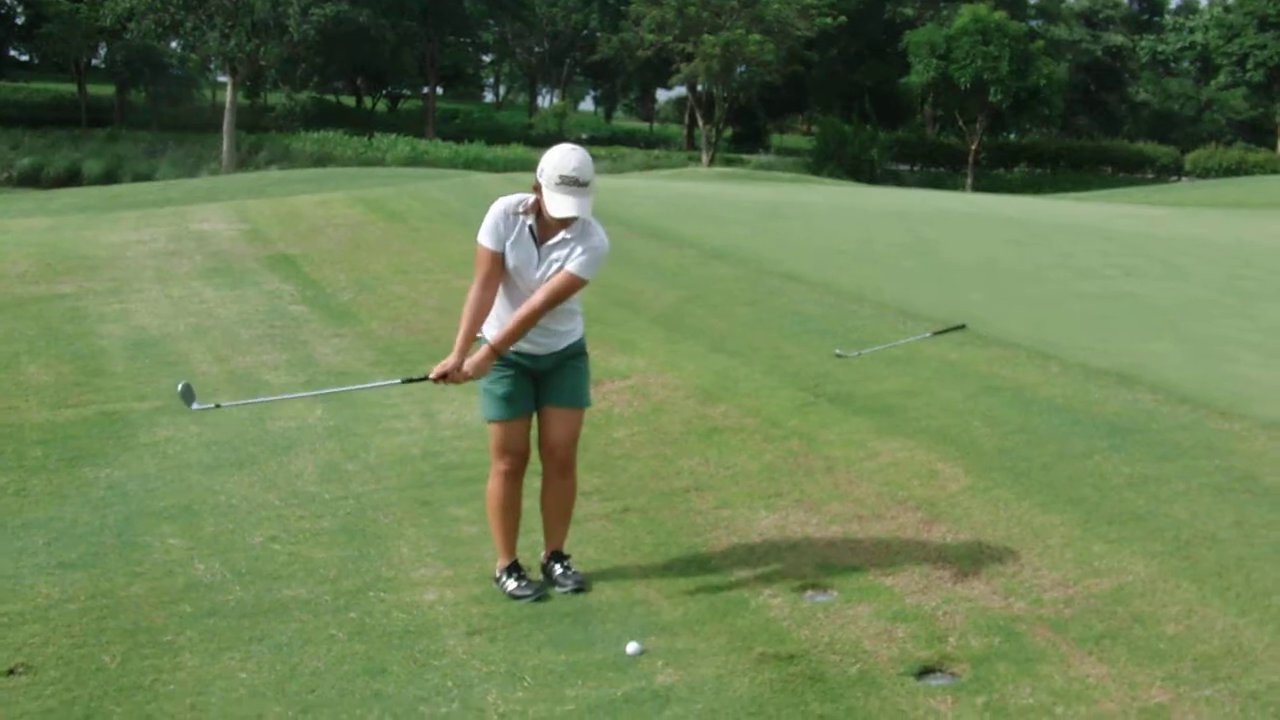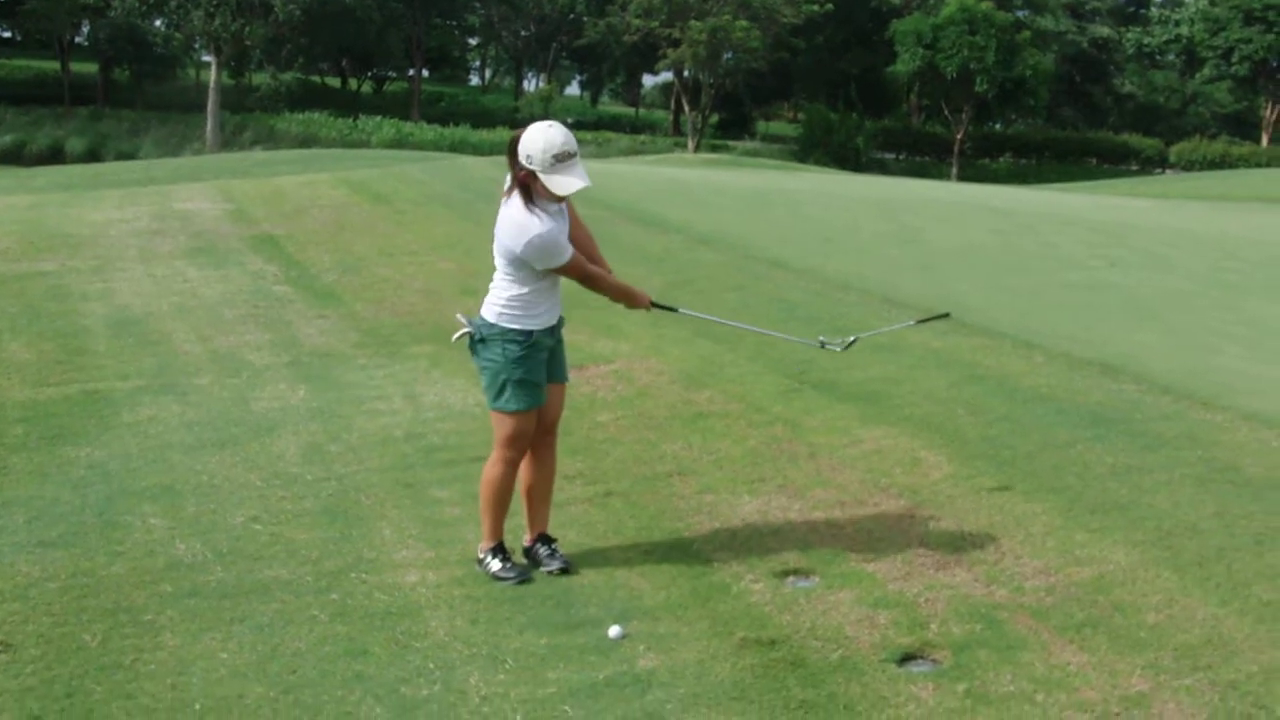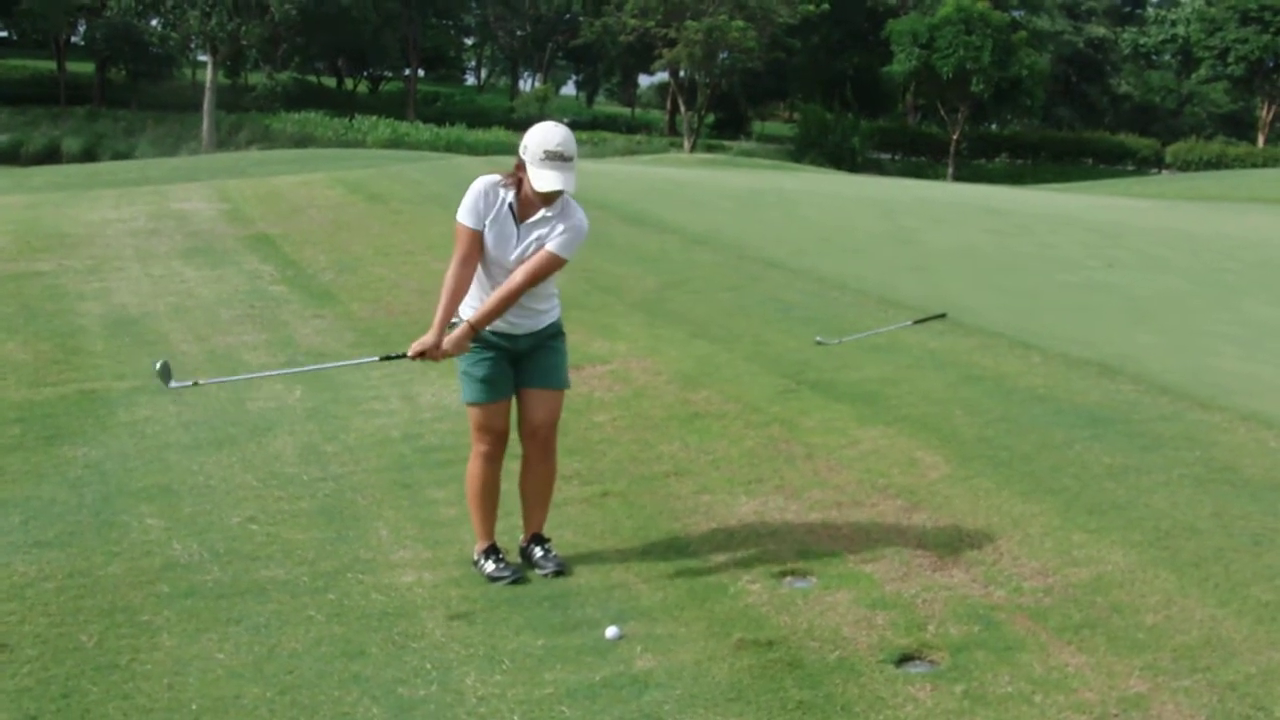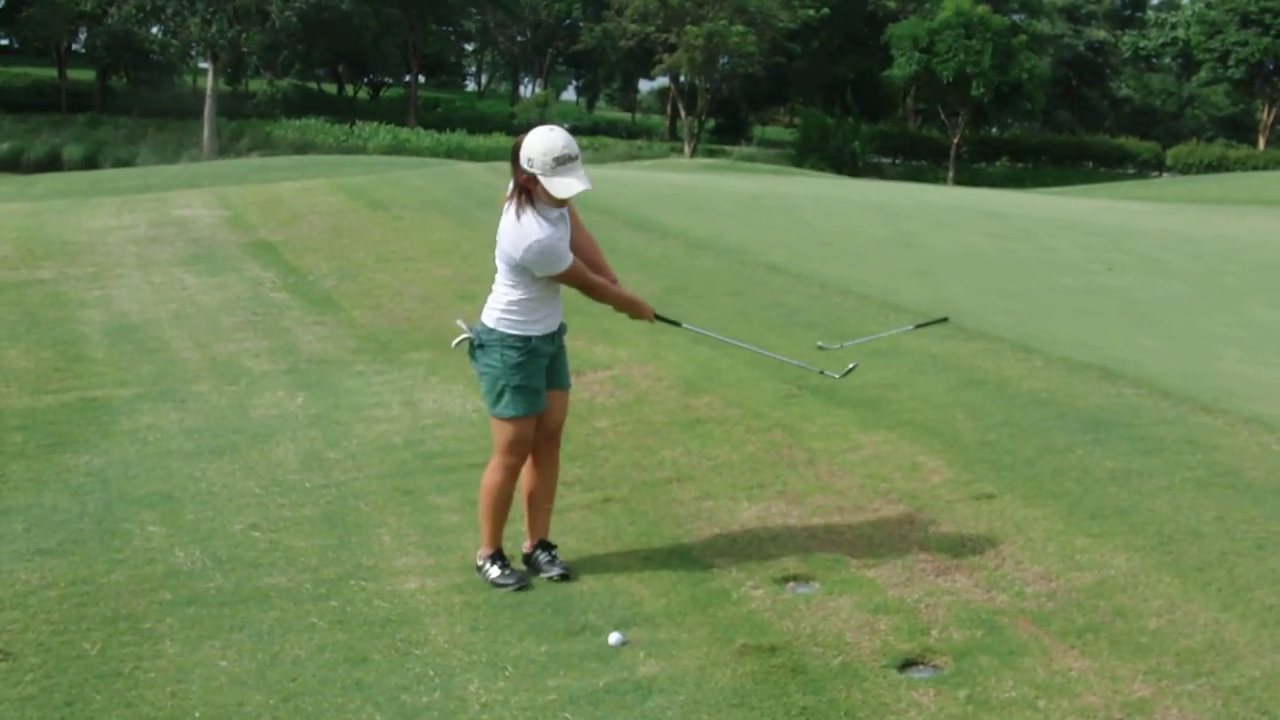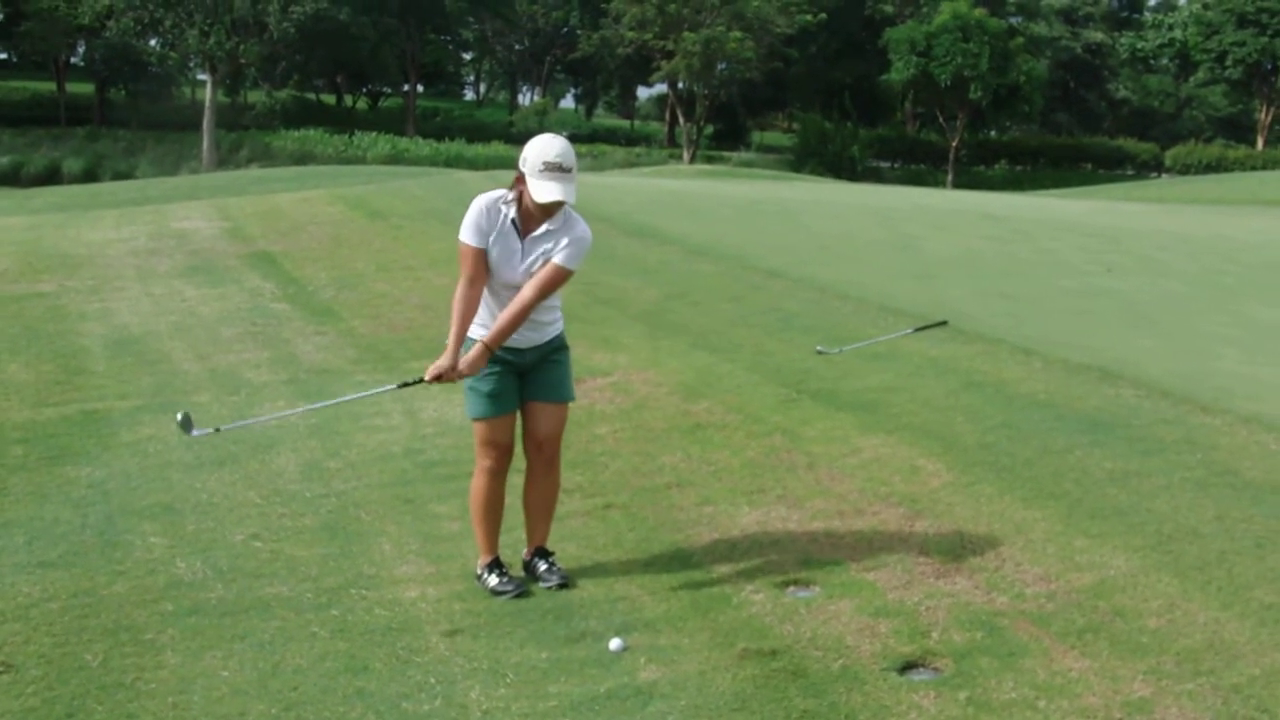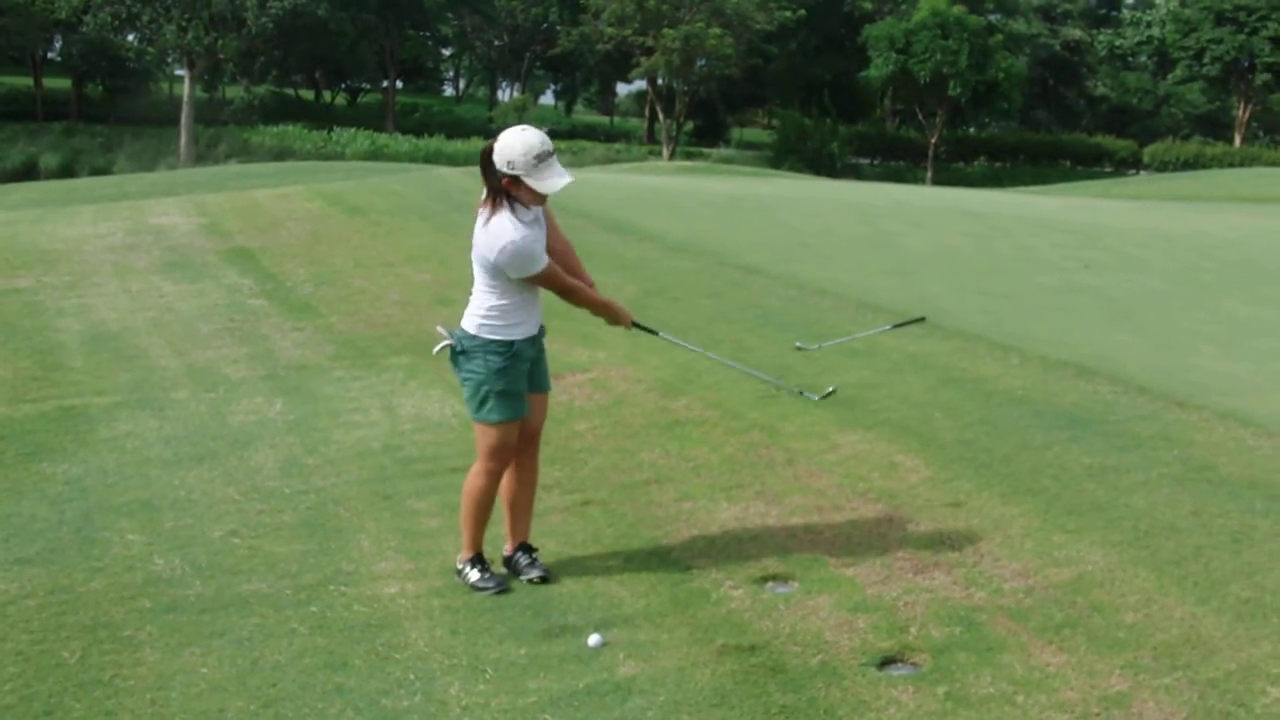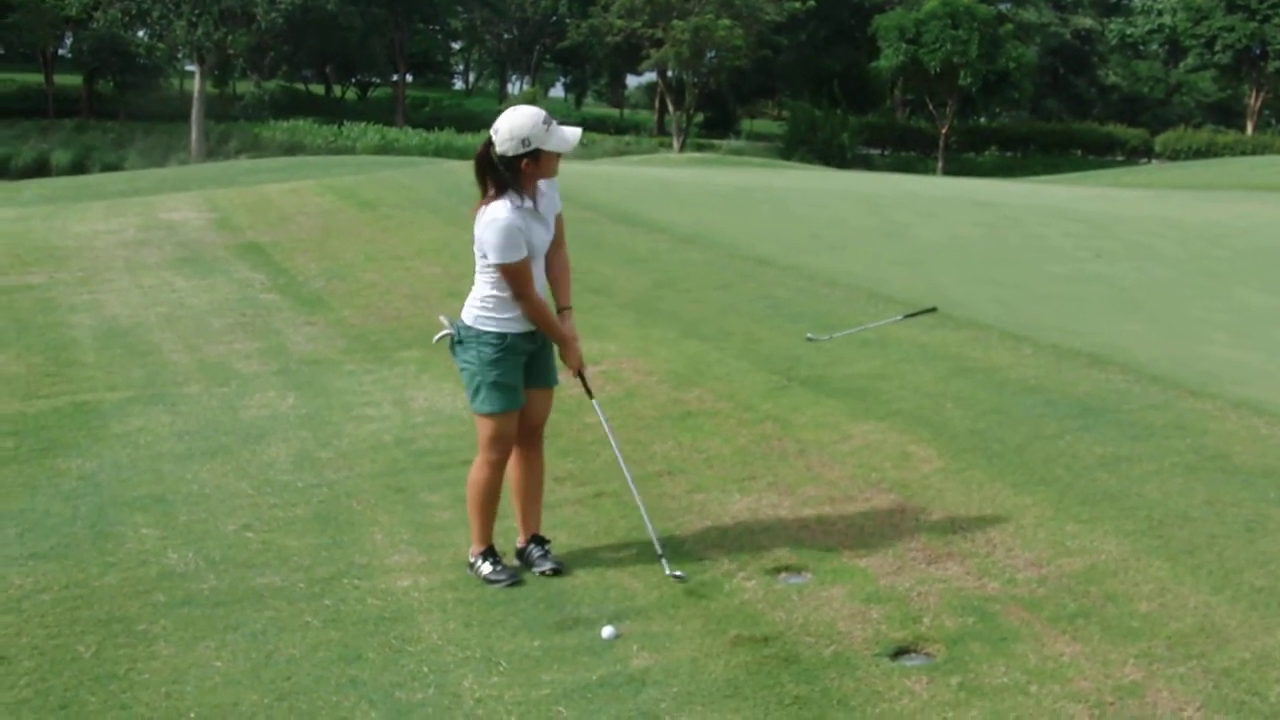
dt=0.7s
person 1, frame 1
left shoulder: (592, 243)
right shoulder: (504, 215)
left elbow: (538, 306)
right elbow: (484, 287)
left wrist: (484, 356)
right wrist: (462, 352)
left hip: (563, 354)
right hip: (504, 353)
left knee: (561, 457)
right knee: (509, 461)
left ankle: (555, 557)
right ankle: (506, 564)
person 1, frame 2
left shoulder: (543, 181)
right shoulder: (536, 232)
left elbow: (577, 229)
right elbow: (586, 275)
left wrist: (615, 282)
right wrist: (630, 296)
left hip: (543, 329)
right hip: (511, 339)
left knee: (545, 434)
right knee: (513, 445)
left ankle: (537, 538)
right ankle: (490, 547)
person 1, frame 3
left shoulder: (572, 223)
right shoulder: (484, 192)
left elbow: (520, 284)
right elbow: (463, 264)
left wrist: (466, 332)
right wrist: (439, 329)
left hip: (541, 335)
right hip: (485, 337)
left knee: (541, 438)
right knee: (490, 443)
left ankle: (534, 539)
right ankle: (484, 548)
person 1, frame 4
left shoulder: (549, 190)
right shoulder: (536, 238)
left elbow: (579, 235)
right elbow: (588, 284)
left wrist: (616, 288)
right wrist: (632, 305)
left hip: (546, 336)
right hip: (511, 345)
left knee: (548, 441)
right knee: (512, 452)
left ankle: (537, 544)
right ankle: (489, 554)
person 1, frame 5
left shoulder: (576, 234)
right shoulder: (486, 208)
left elbow: (530, 300)
right elbow: (470, 285)
left wrist: (480, 353)
right wrist: (453, 350)
left hip: (545, 349)
right hip: (492, 351)
left knee: (545, 451)
right knee: (494, 459)
left ankle: (537, 552)
right ankle: (488, 562)
person 1, frame 6
left shoulder: (526, 194)
right shoulder: (511, 239)
left elbow: (555, 238)
right elbow: (562, 286)
left wrist: (594, 293)
right wrist: (609, 310)
left hip: (526, 339)
right hip: (492, 349)
left knee: (527, 445)
right knee: (495, 457)
left ankle: (518, 547)
right ankle: (469, 557)
person 1, frame 7
left shoulder: (546, 189)
right shoulder: (502, 220)
left elbow: (556, 250)
right elbow: (525, 296)
left wrist: (566, 315)
right wrist: (564, 342)
left hip: (534, 333)
right hip: (492, 339)
left knee: (532, 436)
right knee: (496, 448)
left ankle: (531, 539)
right ankle: (480, 551)
